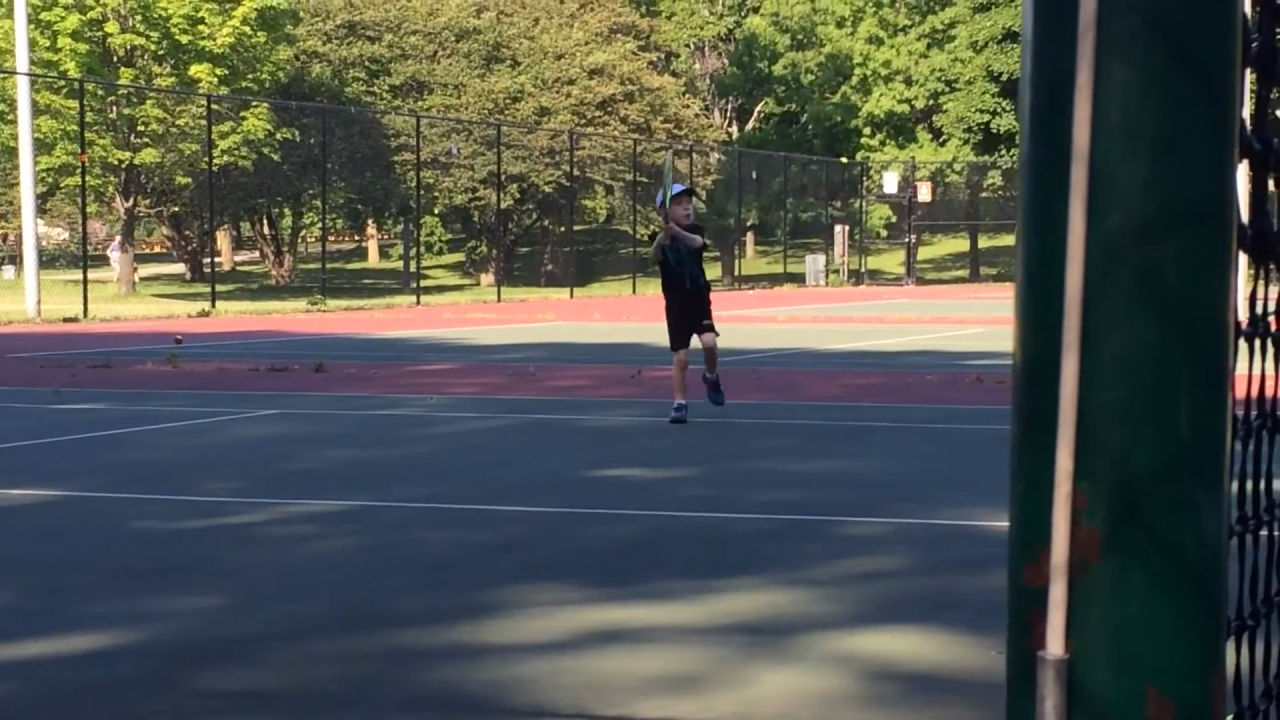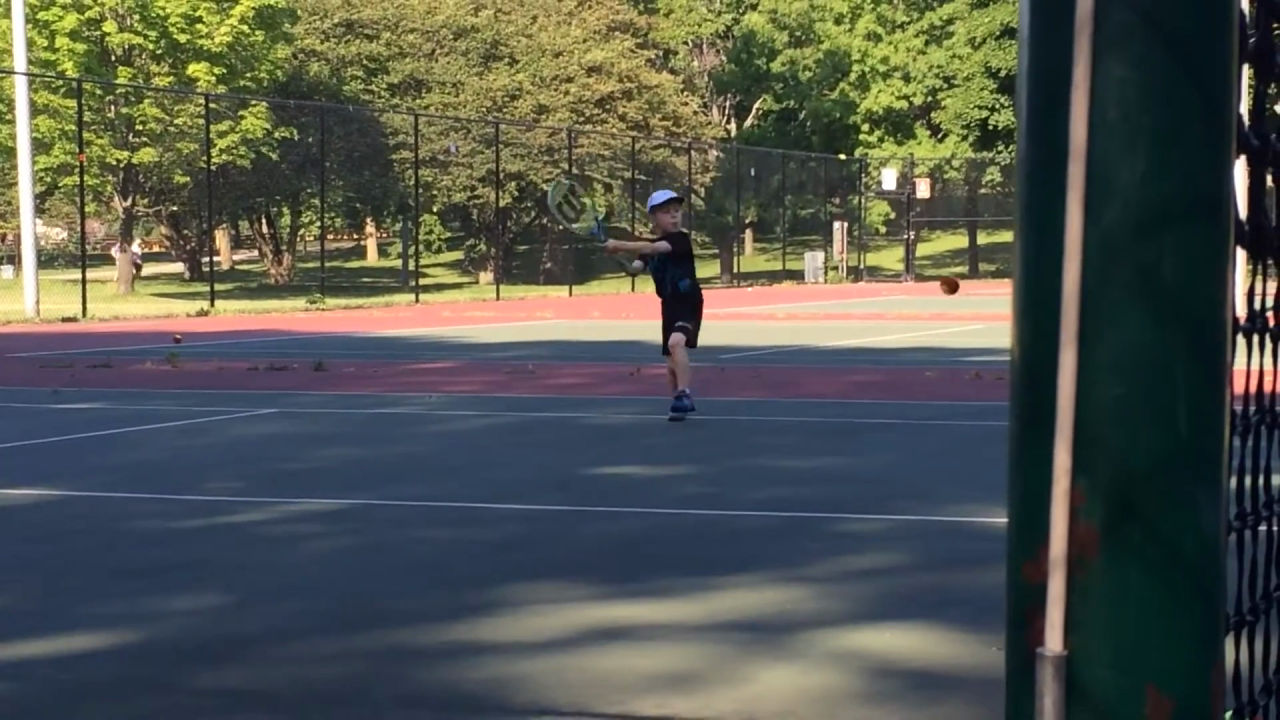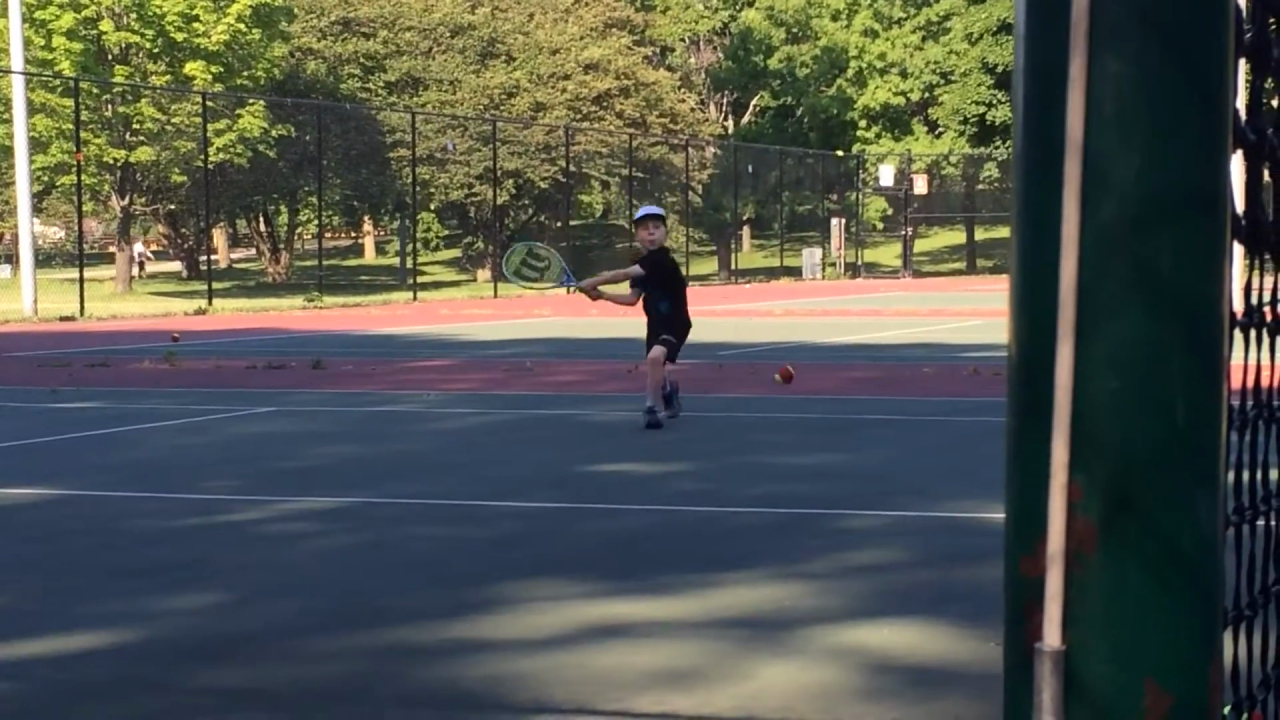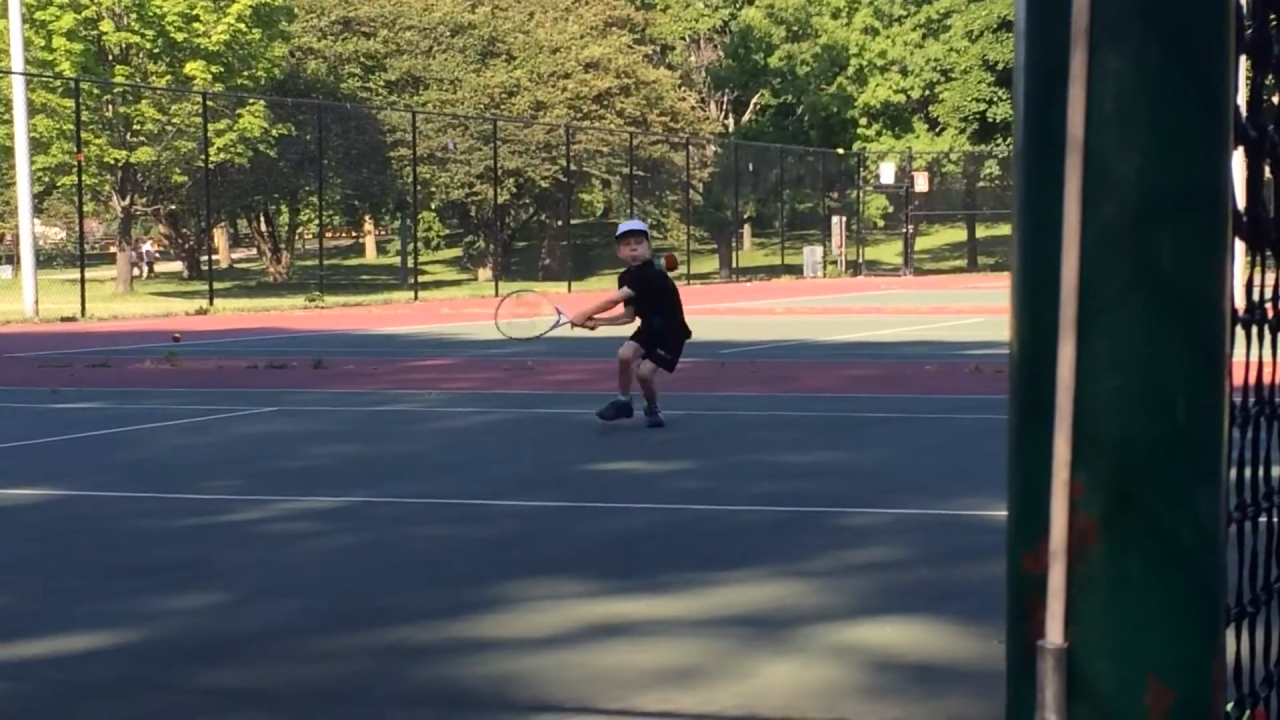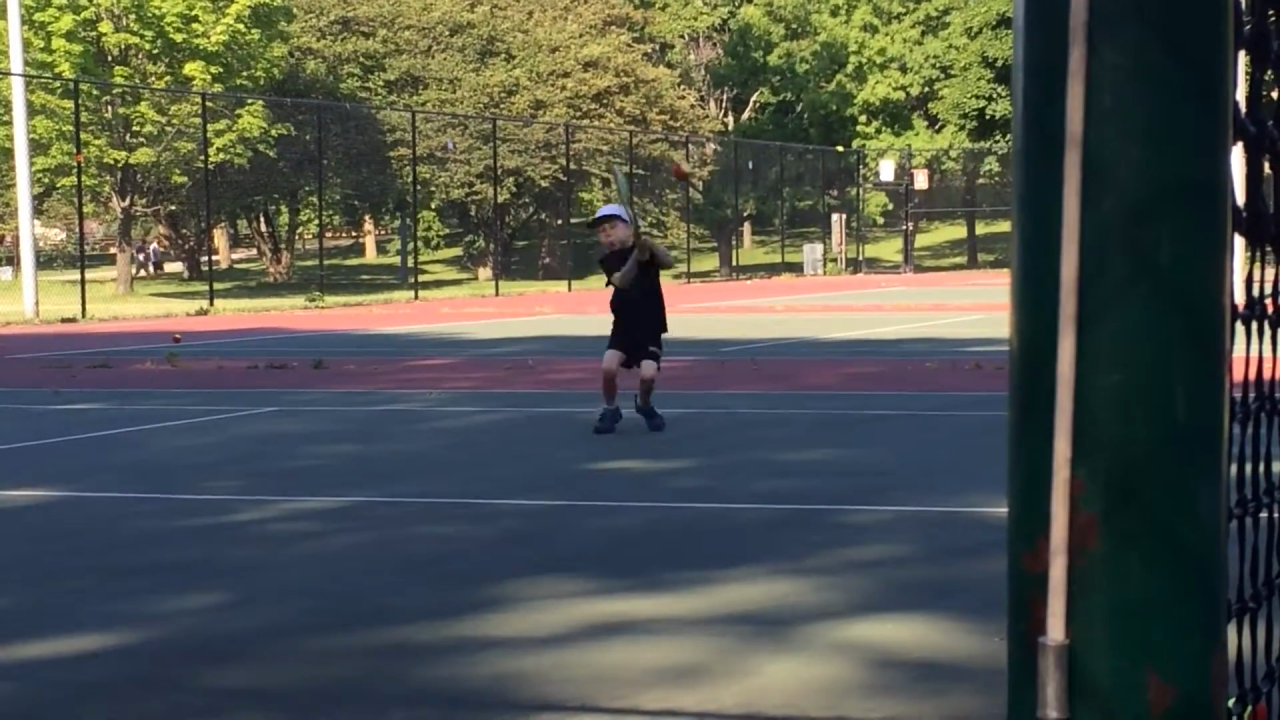
dt=0.2s
person 1, frame 1
left shoulder: (695, 231)
right shoulder: (661, 237)
left elbow: (697, 243)
right elbow: (654, 256)
left wrist: (677, 232)
right wrist: (663, 237)
left hip: (699, 300)
right hip: (676, 304)
left knee: (709, 343)
right knee: (681, 357)
left ankle: (711, 377)
right ankle: (680, 403)
person 1, frame 2
left shoulder: (681, 239)
right shoulder: (649, 250)
left elbow: (653, 247)
right elbow: (633, 268)
left wrist: (620, 246)
right wrist: (619, 254)
left hip: (689, 305)
right hip: (670, 307)
left knee: (676, 342)
right knee: (673, 365)
left ankle: (683, 395)
right ankle: (682, 400)
person 1, frame 3
left shoulder: (661, 258)
right shoulder: (642, 264)
left elbow: (624, 275)
right elbow: (632, 299)
left wrist: (593, 283)
right wrist: (601, 294)
left hip: (675, 323)
right hip: (655, 323)
left knee: (654, 358)
right knee: (656, 366)
left ankle: (652, 408)
right ankle: (668, 389)
person 1, frame 4
left shoulder: (649, 273)
right shoulder: (626, 277)
left elbow: (616, 299)
right elbow: (630, 315)
left wrist: (586, 314)
right wrist: (597, 321)
left hip: (671, 333)
right hip: (649, 330)
left knee: (644, 372)
right knee: (625, 354)
left ankle: (652, 409)
right ankle: (624, 401)
person 1, frame 5
left shoulder: (646, 251)
right shoulder: (608, 261)
left elbow: (668, 262)
right elbow: (623, 282)
left wrist: (648, 245)
right wrist: (636, 255)
left hip: (650, 327)
right hip: (623, 326)
left knee: (648, 374)
right knee: (608, 367)
left ankle: (644, 404)
right ankle: (610, 409)
